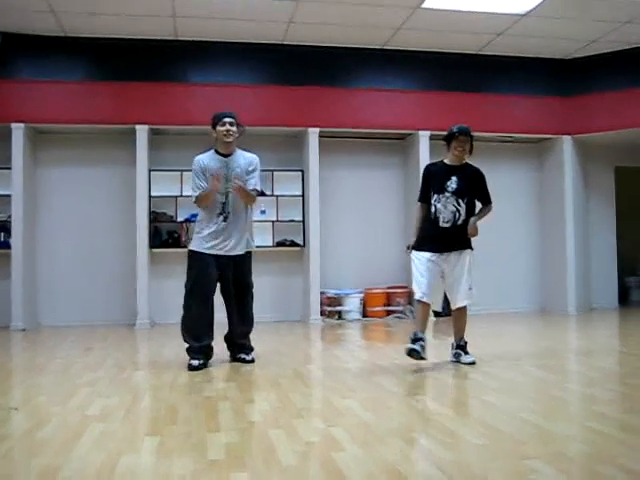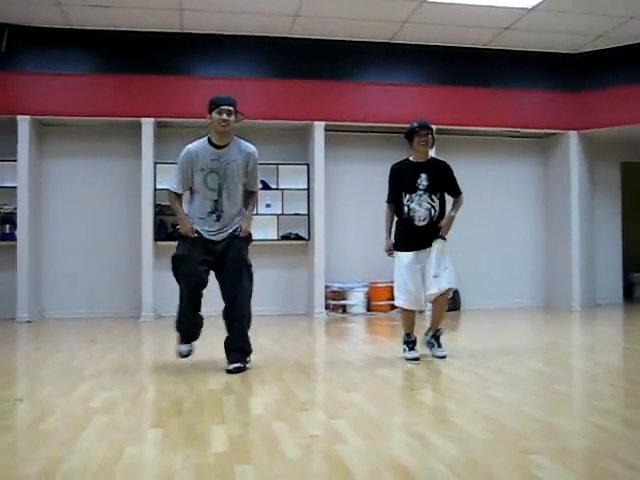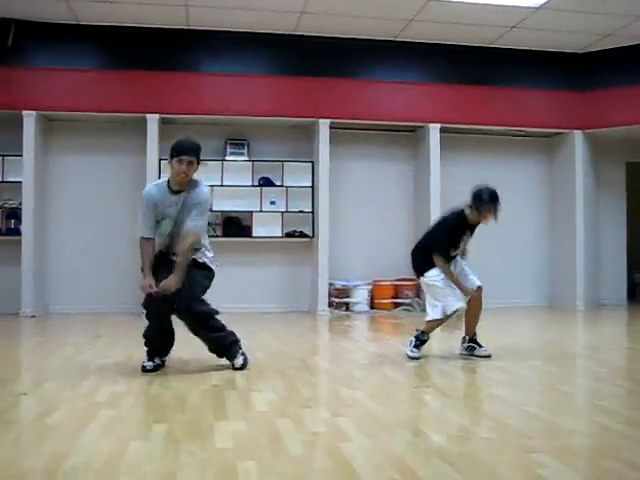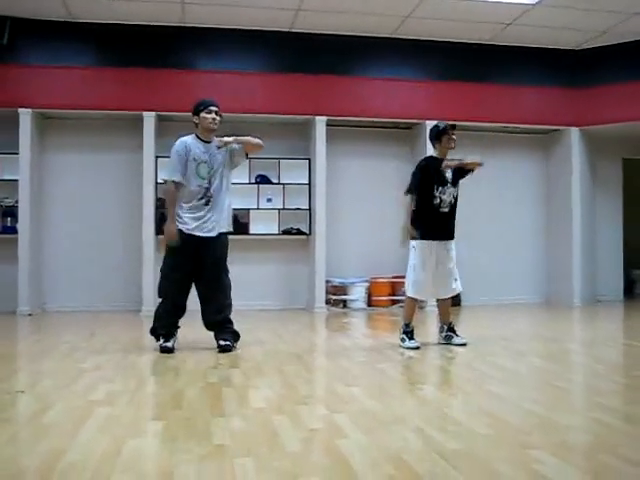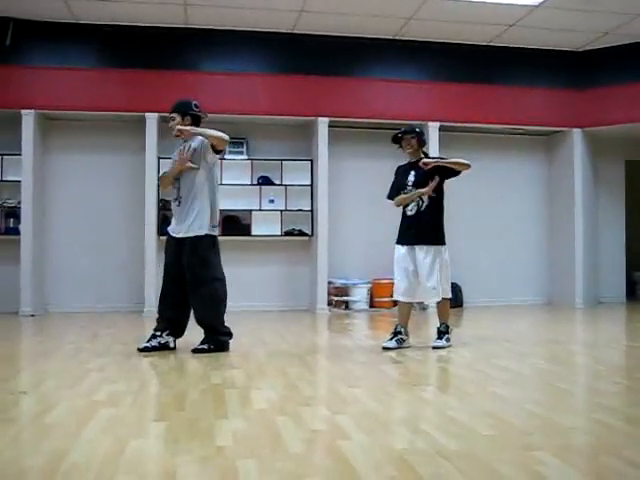
dt=1s
person 1, frame 1
left shoulder: (251, 160)
right shoulder: (201, 162)
left elbow: (251, 198)
right elbow: (200, 202)
left wrist: (240, 189)
right wrist: (213, 189)
left hip: (239, 243)
right hip: (205, 243)
left knee: (240, 298)
right knee: (198, 297)
left ankle: (240, 346)
right ankle: (199, 351)
person 1, frame 2
left shoulder: (248, 152)
right shoulder: (191, 152)
right elbow: (176, 192)
left wrist: (247, 217)
right wrist: (182, 218)
left hip: (233, 235)
right hip: (197, 234)
left knee: (238, 297)
right knee: (190, 285)
left ankle: (238, 354)
right ankle: (187, 334)
person 1, frame 3
left shoulder: (200, 194)
right shoulder: (151, 193)
left elbow: (189, 239)
right elbow: (147, 238)
left wrist: (176, 277)
right wrist: (146, 274)
left hip: (195, 260)
right hip: (163, 258)
left knee: (189, 305)
right knee: (157, 299)
left ankle: (230, 346)
right ankle: (157, 352)
person 1, frame 4
left shoulder: (227, 149)
right shoulder: (183, 145)
left elbow: (258, 145)
right elbow: (172, 185)
left wrist: (233, 140)
right wrist: (170, 222)
left hip: (216, 229)
right hip: (185, 228)
left knee: (216, 285)
right knee: (174, 284)
left ankle: (224, 332)
right ankle: (165, 332)
person 1, frame 5
left shoulder: (203, 144)
right shoulder: (181, 149)
left elbow: (223, 139)
right elbow: (165, 182)
left wrist: (192, 131)
right wrist: (176, 168)
left hip: (200, 230)
right hip: (178, 229)
left knee: (205, 285)
right knee: (173, 284)
left ankle: (217, 336)
right ankle: (166, 333)
person 2, frame 1
left shoulder: (474, 174)
right shoulder: (431, 170)
left elbow: (487, 205)
right elbow: (423, 205)
left wrist: (474, 219)
right wrist: (416, 236)
left hip: (459, 246)
right hip: (428, 244)
left knee: (460, 298)
right knee: (423, 294)
left ankle: (459, 346)
right ankle: (418, 340)
person 2, frame 2
left shoulder: (441, 168)
right shoulder: (398, 169)
left elbow: (458, 196)
right elbow: (391, 206)
left wrist: (450, 216)
right wrist: (388, 237)
left hip: (434, 239)
right hip: (406, 242)
left knee: (443, 288)
right knee: (407, 295)
left ankle: (433, 335)
right ankle: (409, 341)
person 2, frame 3
left shoulder: (473, 217)
right shoulder: (452, 223)
right elbow: (439, 260)
left wrist: (462, 249)
right wrist: (462, 288)
left hip: (449, 259)
right hip: (427, 262)
left knee: (476, 291)
right knee: (450, 305)
left ankle: (469, 342)
right ankle: (419, 338)
person 2, frame 4
left shoulder: (453, 165)
right shoulder: (426, 165)
left elbow: (476, 164)
right elbow: (411, 196)
left wrist: (458, 163)
right wrist: (408, 224)
left hip: (445, 235)
right hip: (424, 235)
left knee: (446, 285)
right knee: (416, 284)
left ankle: (446, 330)
right ankle: (406, 331)
person 2, frame 5
left shoulder: (435, 165)
right shoulder: (401, 170)
left elbow: (466, 165)
right elbow: (397, 201)
left wrist: (436, 161)
right wrist: (421, 192)
left hip: (431, 237)
right hip: (406, 237)
left knee: (438, 286)
right knee: (404, 287)
left ankle: (444, 331)
right ankle: (401, 333)
